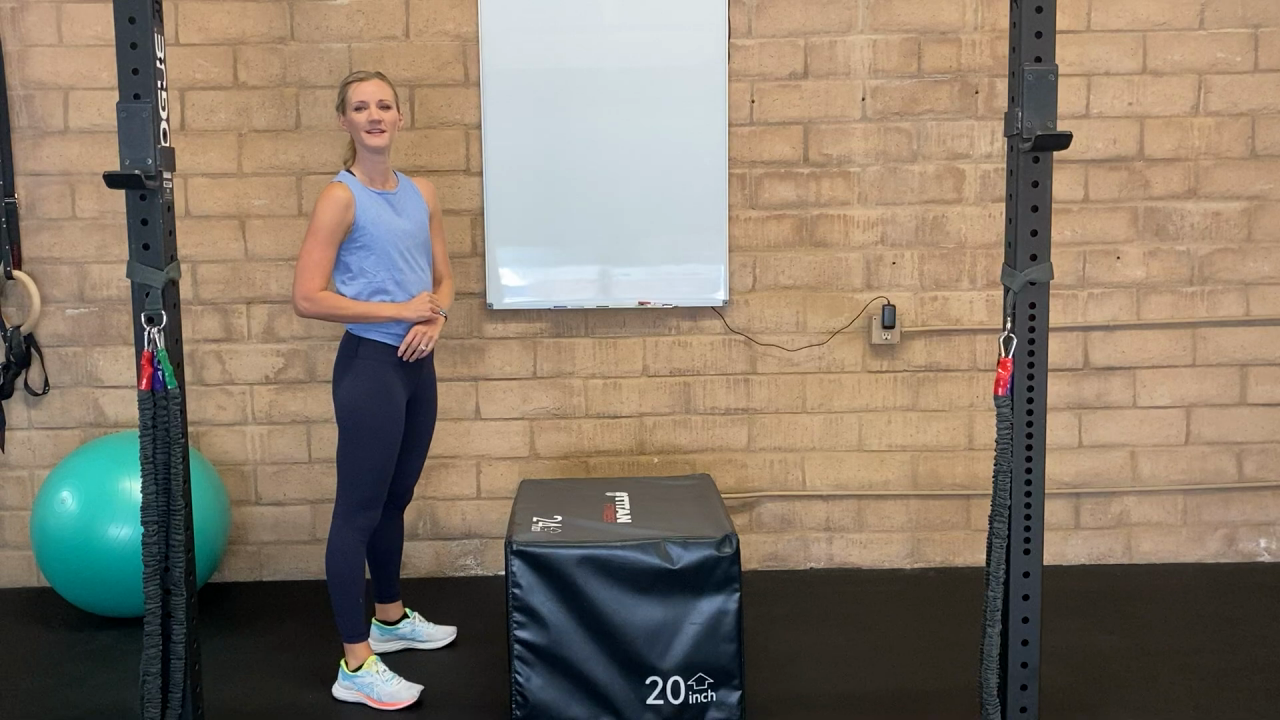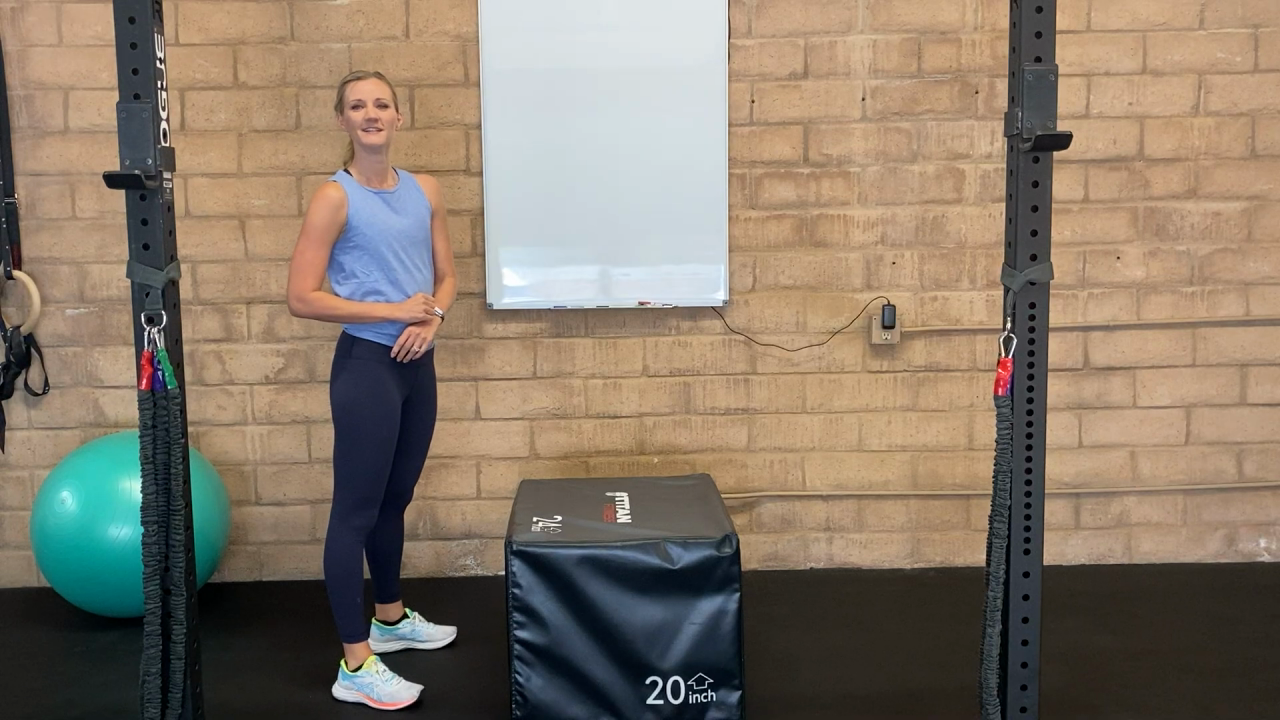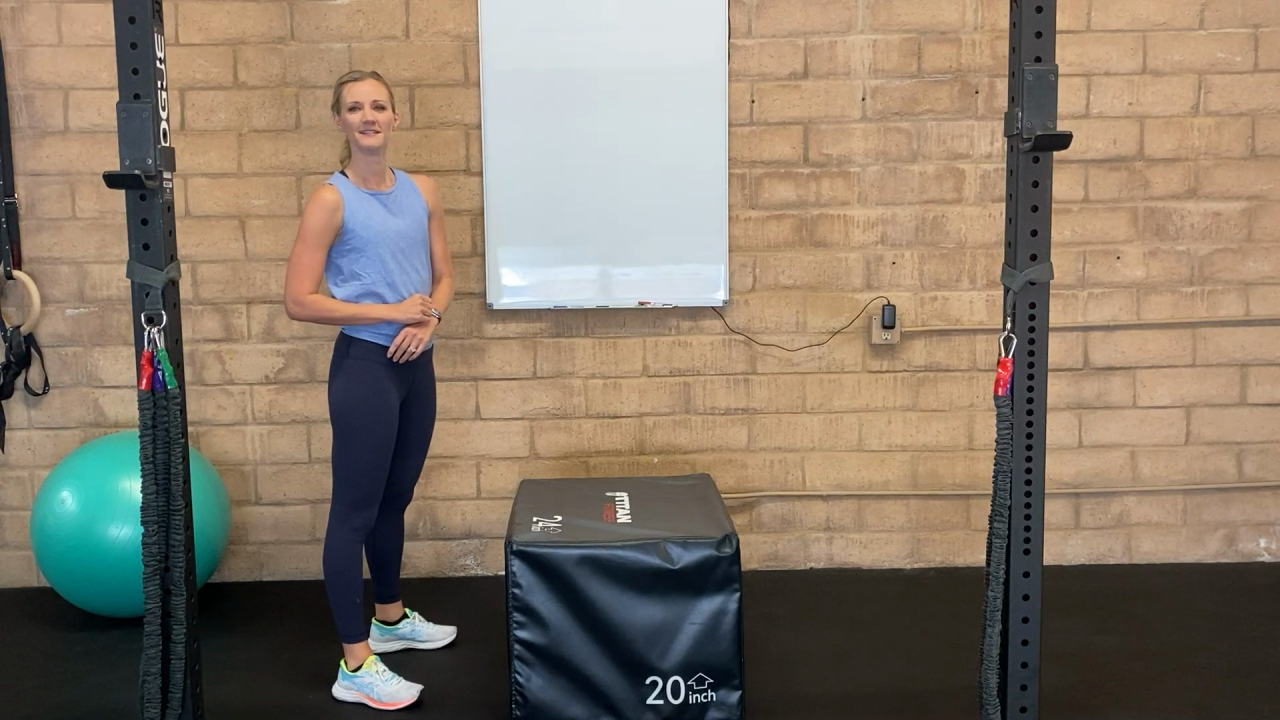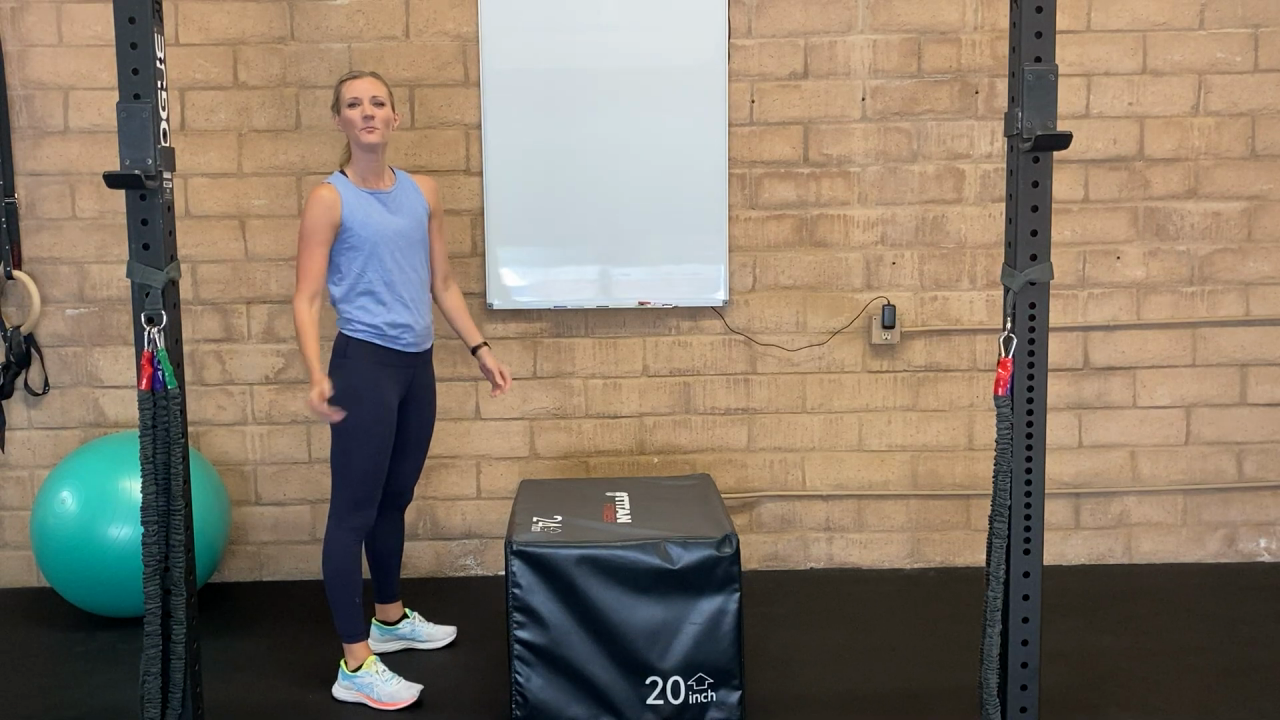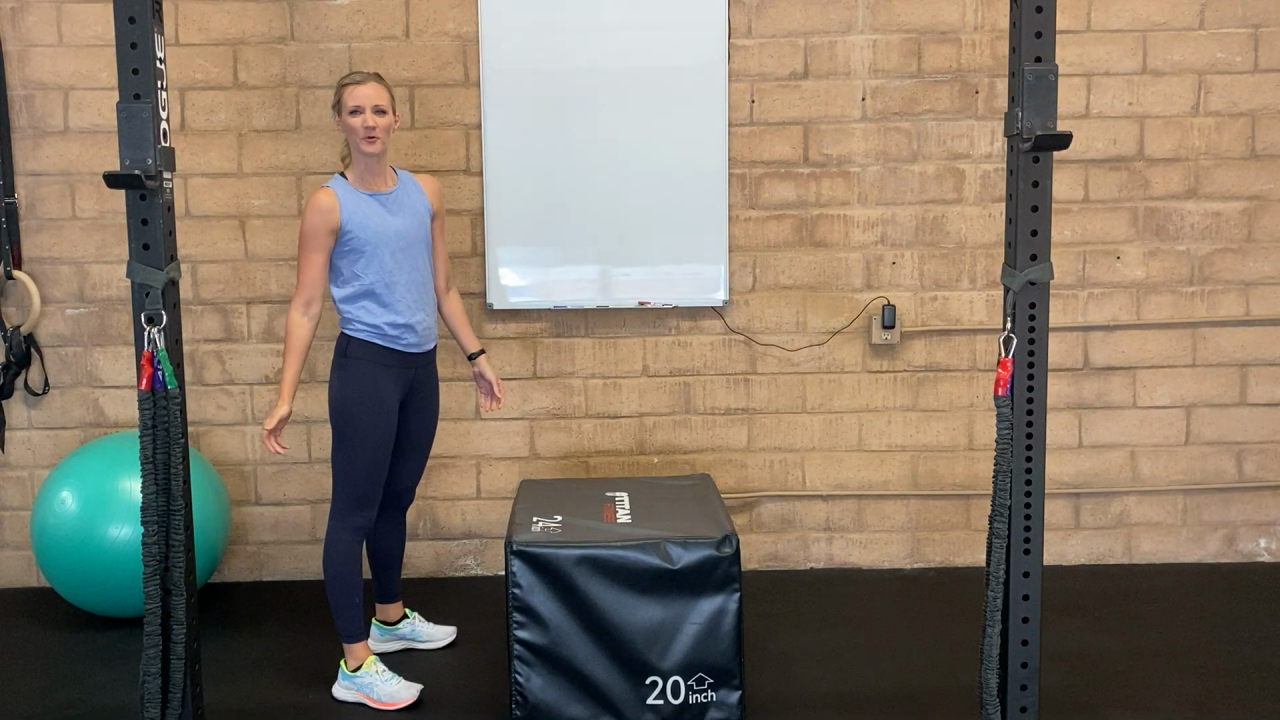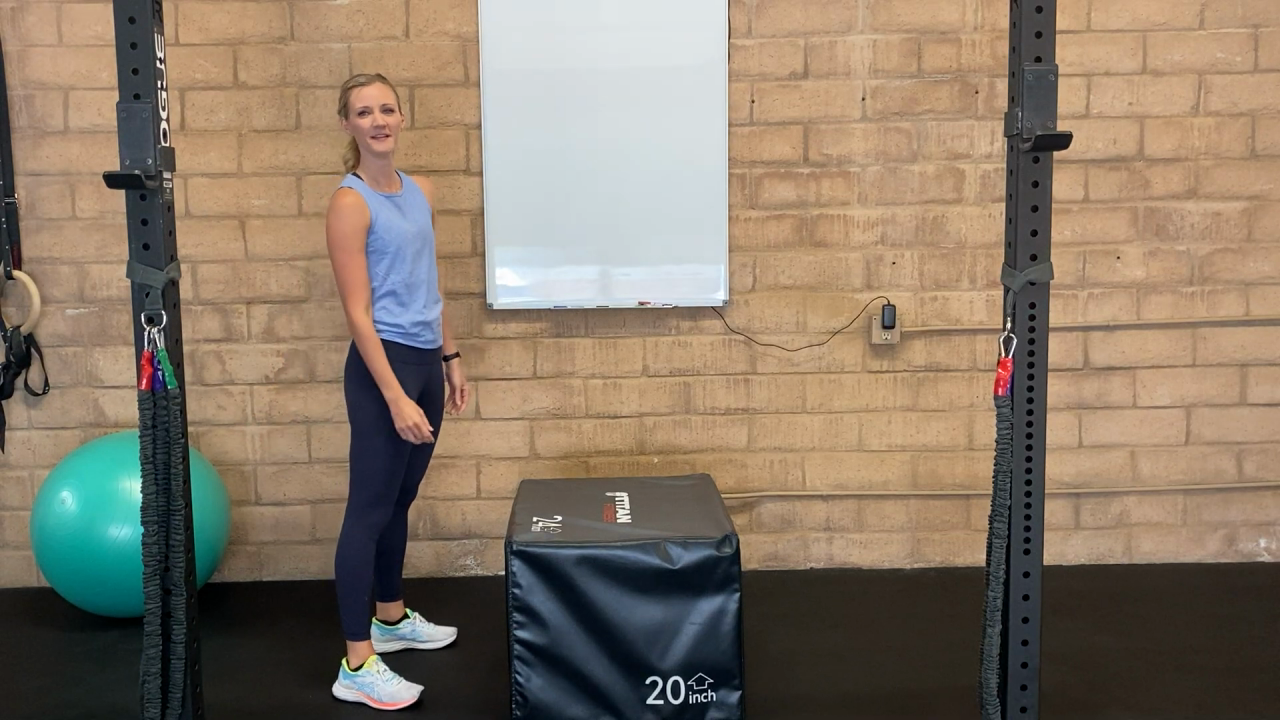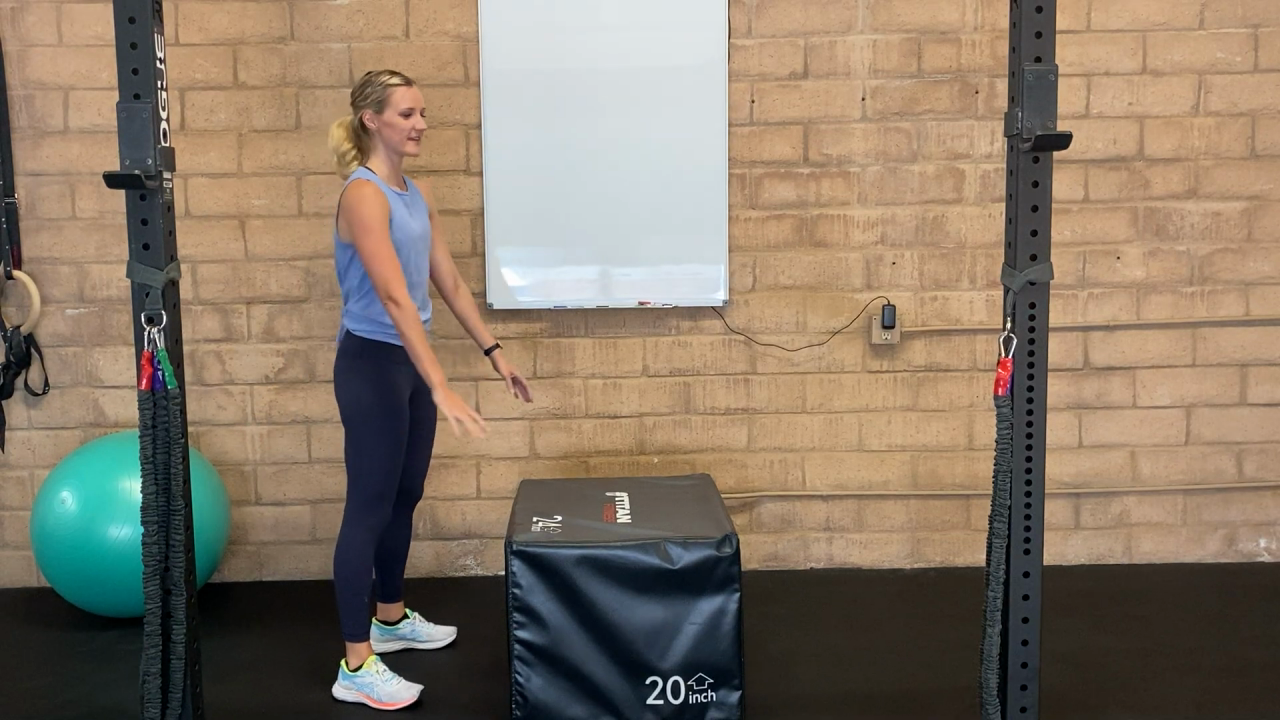
dt=0.7s
person 1, frame 1
left shoulder: (421, 192)
right shoulder: (341, 198)
left elbow: (442, 279)
right elbow: (307, 298)
left wrist: (434, 319)
right wrist: (398, 311)
left hip: (417, 365)
right hip: (370, 366)
left knee: (395, 500)
right knee: (359, 509)
left ankle: (390, 618)
right ankle: (355, 666)
person 1, frame 2
left shoulder: (424, 190)
right shoulder: (334, 197)
left elbow: (445, 277)
right elbow: (302, 298)
left wrist: (431, 319)
right wrist: (394, 311)
left hip: (417, 365)
right hip: (366, 366)
left knee: (395, 500)
right knee: (356, 510)
left ankle: (390, 619)
right ankle: (355, 665)
person 1, frame 3
left shoulder: (422, 191)
right shoulder: (331, 201)
left elbow: (443, 278)
right elbow: (299, 301)
left wrist: (429, 319)
right wrist: (391, 313)
left hip: (416, 365)
right hip: (364, 366)
left knee: (394, 500)
right knee: (355, 510)
left ankle: (391, 619)
right ankle: (355, 666)
person 1, frame 4
left shoulder: (423, 192)
right shoulder: (328, 199)
left elbow: (442, 282)
right elbow: (307, 298)
left wrist: (478, 347)
right wrist: (317, 377)
left hip: (416, 365)
right hip: (363, 366)
left knee: (395, 500)
right knee: (354, 509)
left ankle: (390, 618)
right ankle: (355, 666)
person 1, frame 5
left shoulder: (425, 192)
right shoulder: (328, 203)
right elbow: (305, 306)
left wrist: (475, 355)
right wrist: (286, 395)
left hip: (420, 366)
right hip: (366, 367)
left knee: (396, 501)
right knee: (355, 510)
left ankle: (391, 618)
right ankle: (355, 666)
person 1, frame 6
left shoulder: (422, 191)
right shoulder: (349, 203)
right elbow: (358, 313)
left wrist: (450, 359)
right wrist: (395, 398)
left hip: (425, 362)
right hip: (383, 367)
left knee: (400, 500)
right knee: (370, 507)
left ankle: (392, 618)
right ankle: (356, 666)
person 1, frame 7
left shoulder: (418, 195)
right shoulder: (363, 195)
left elbow: (450, 284)
right elbow: (395, 299)
left wrist: (494, 354)
right wrist: (442, 388)
left hip: (406, 362)
right hip: (370, 364)
left knee: (404, 497)
right knee: (369, 506)
left ankle: (390, 618)
right ankle: (356, 666)
